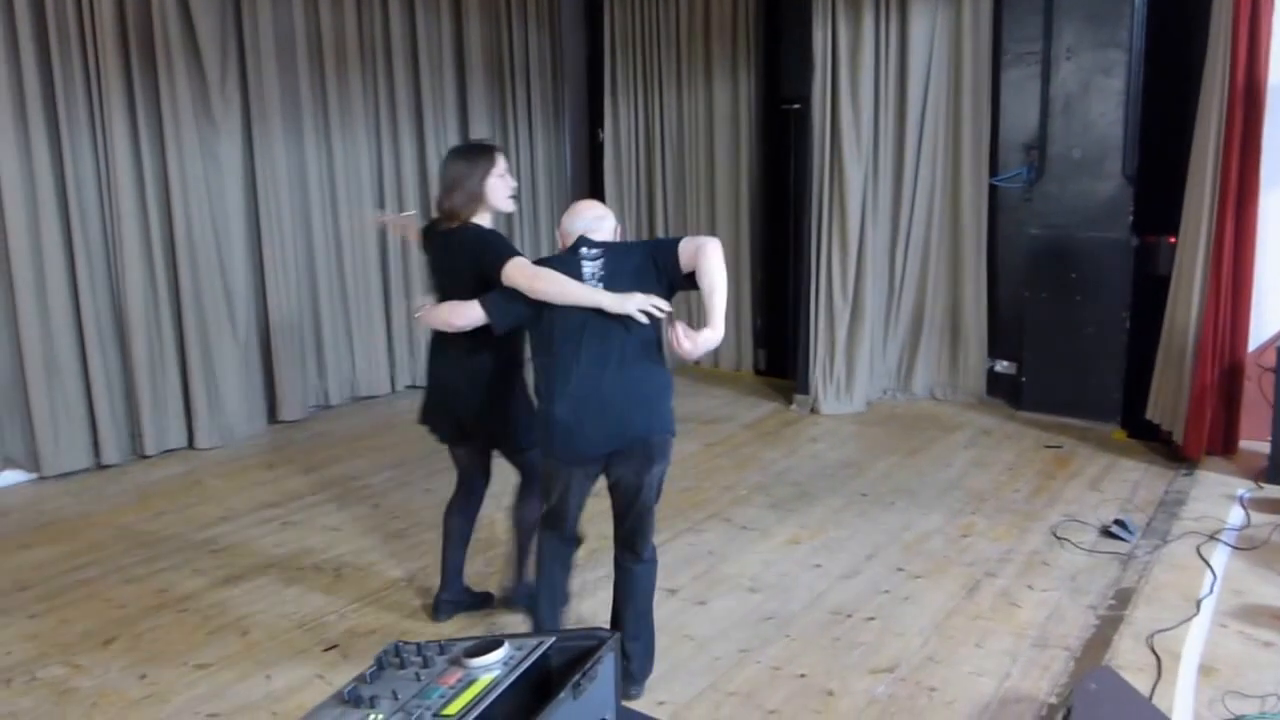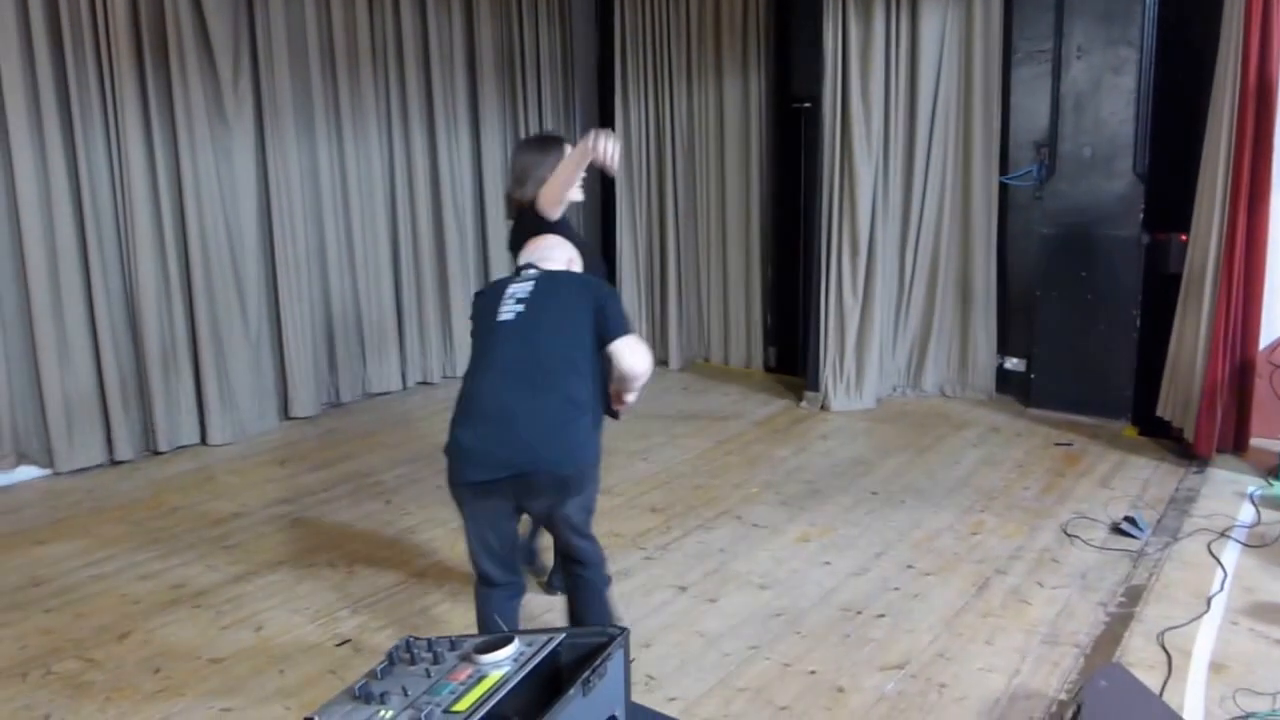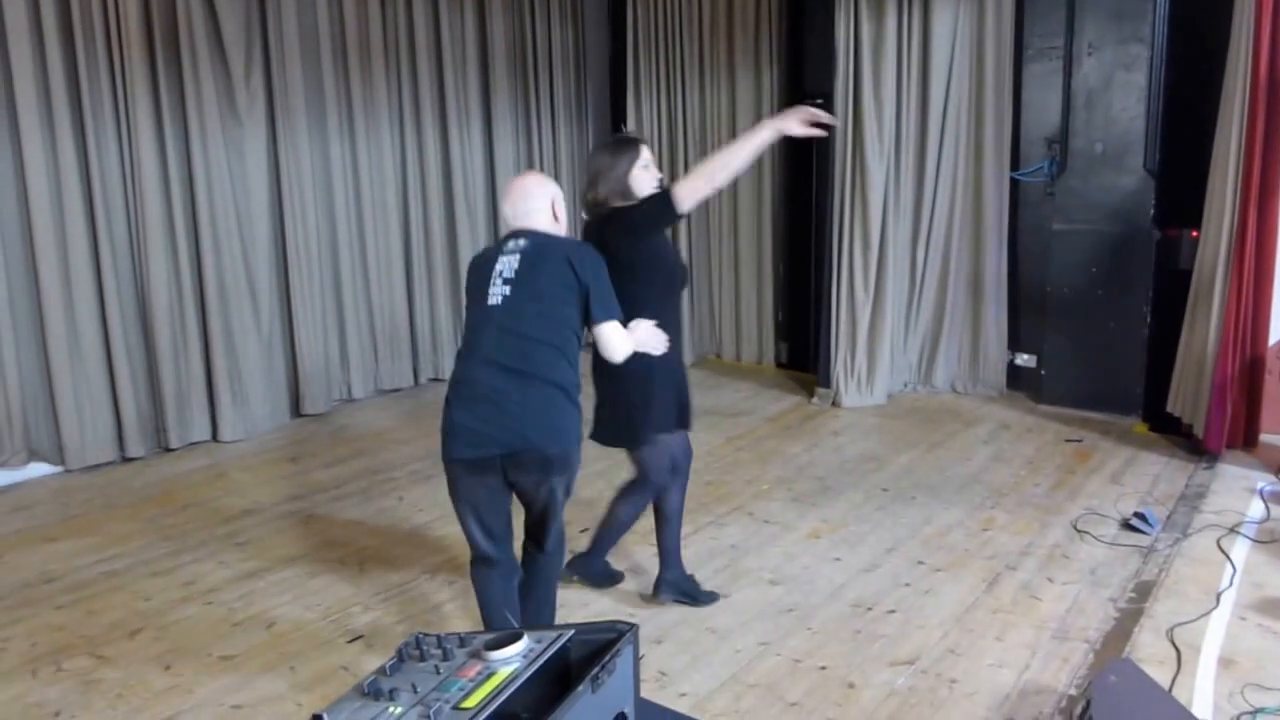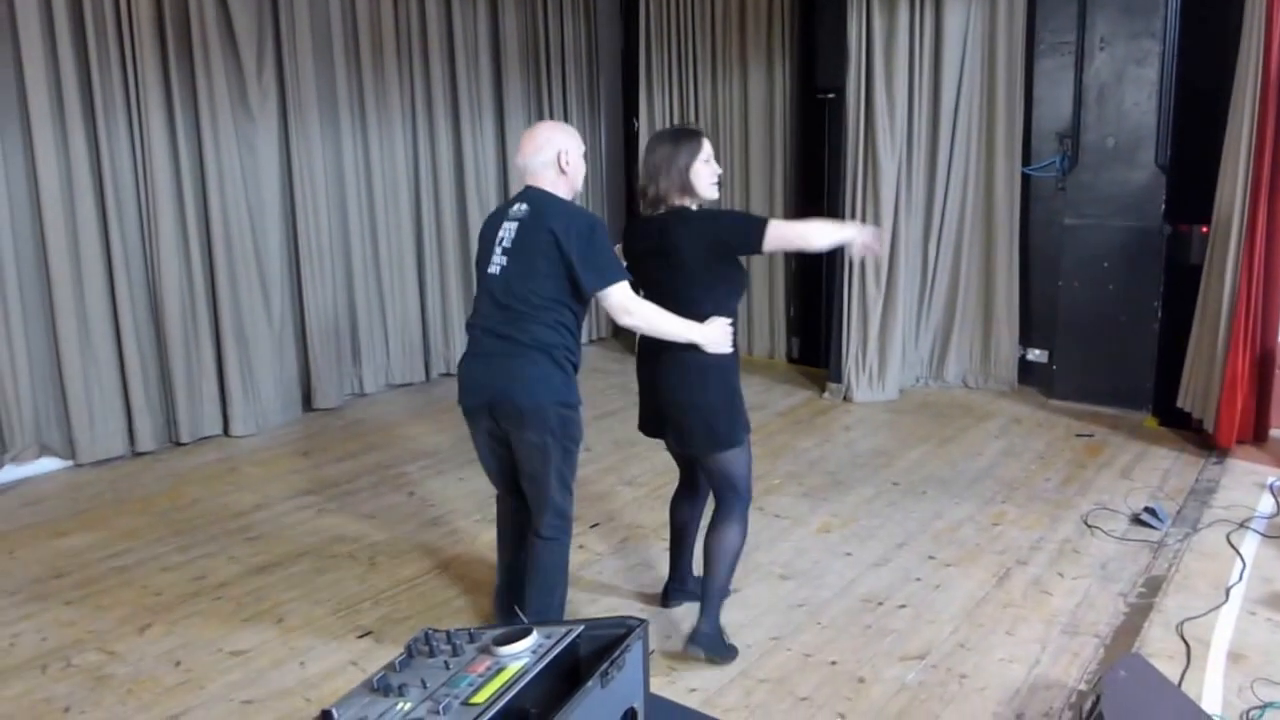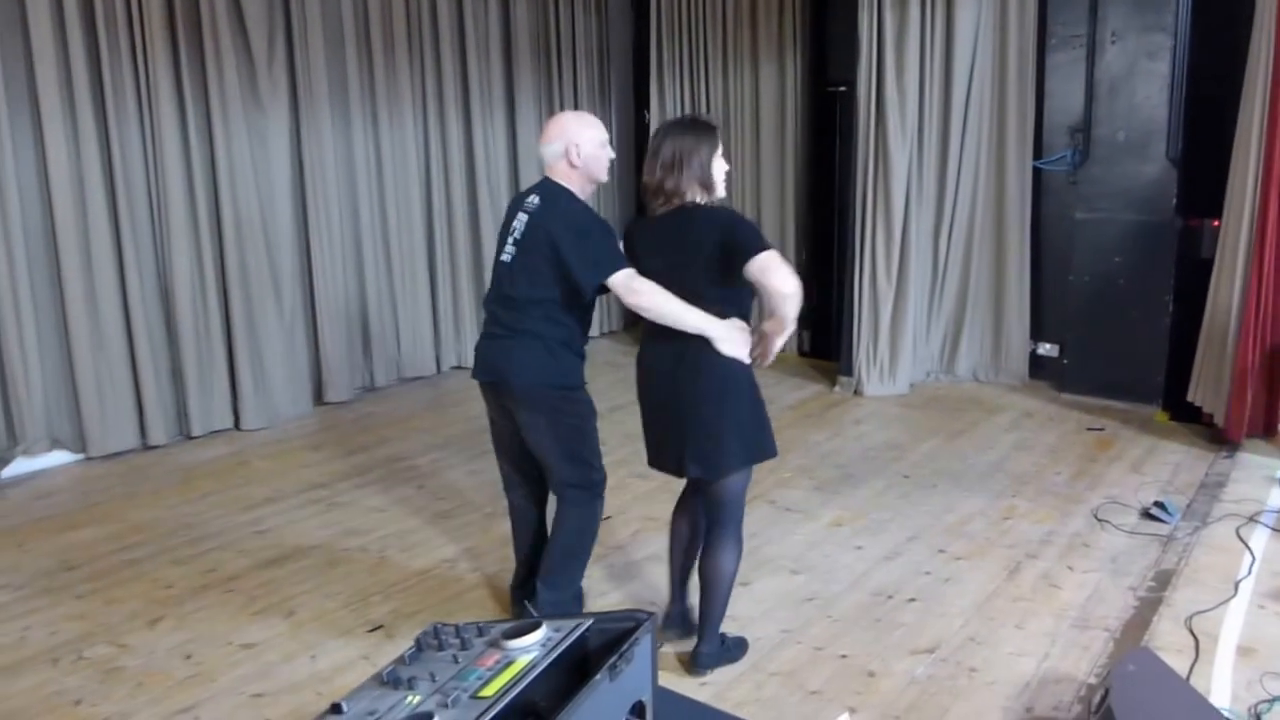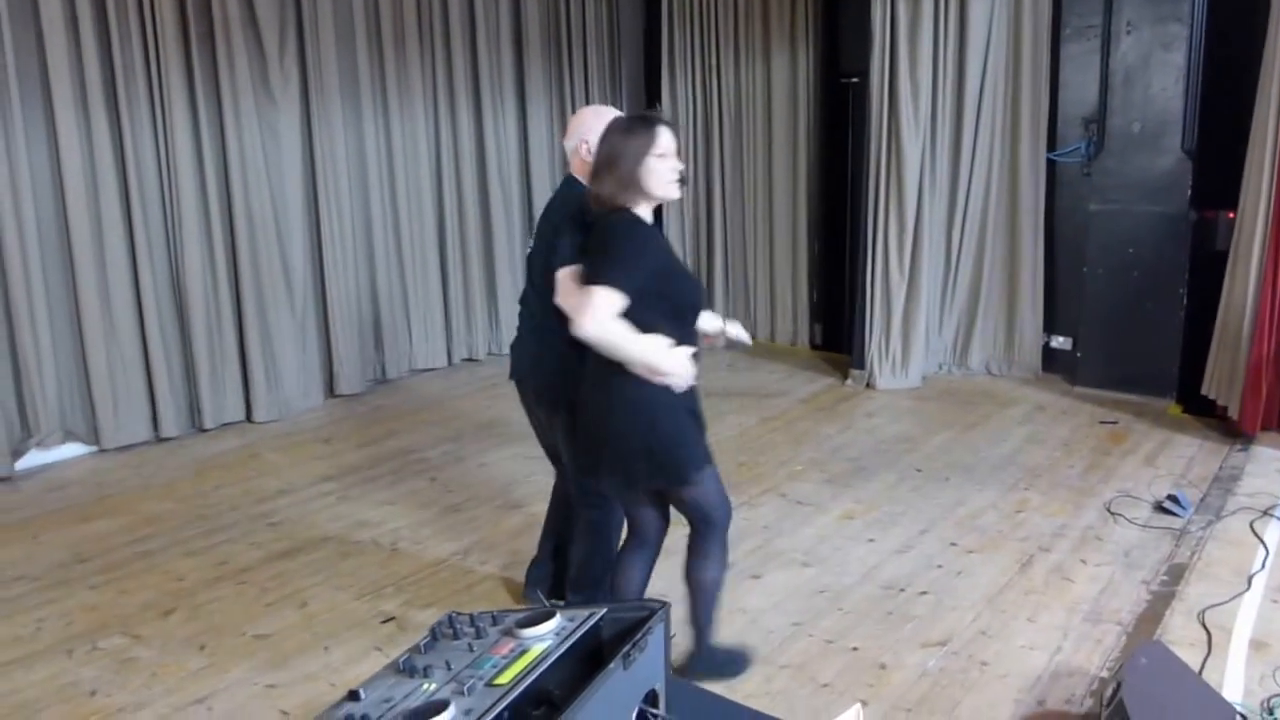
dt=0.4s
person 1, frame 1
left shoulder: (442, 234)
right shoulder: (484, 245)
left elbow: (417, 232)
right elbow: (530, 278)
right wrist: (610, 300)
left hip: (451, 378)
right hip: (489, 382)
left knee: (470, 481)
right knee: (538, 473)
left ankle: (450, 591)
right ankle: (521, 584)
person 1, frame 2
left shoulder: (539, 225)
right shoulder: (538, 224)
right elbow: (553, 197)
right wrist: (587, 149)
left ankle: (526, 544)
right ankle: (564, 570)
person 1, frame 3
left shoulder: (618, 228)
right shoulder: (626, 225)
right elbow: (703, 182)
right wrist: (771, 128)
left hip: (655, 368)
right hip: (638, 372)
left knee: (675, 464)
right knee: (655, 474)
left ankle: (671, 576)
right ankle: (590, 559)
person 1, frame 4
left shoulder: (642, 232)
right shoulder: (708, 227)
right elbow: (801, 234)
right wrist: (852, 231)
left hip: (663, 370)
right hip: (700, 376)
left knee: (695, 477)
right knee: (734, 496)
left ankle: (681, 580)
right ankle: (706, 626)
person 1, frame 5
left shoulder: (640, 233)
right shoulder: (722, 225)
right elbow: (782, 285)
right wrist: (776, 332)
left hip: (659, 377)
right hip: (715, 383)
left knee: (697, 490)
right knee: (725, 514)
left ankle: (676, 611)
right ankle: (709, 643)
person 1, frame 6
left shoulder: (619, 228)
right shoulder: (633, 236)
right elbow: (590, 320)
left wrist: (716, 324)
right wrist: (661, 363)
left hip: (615, 403)
right hip: (644, 406)
left knee: (646, 527)
right knee: (712, 515)
right ankle: (702, 651)
person 2, frame 1
left shoulder: (541, 274)
right shoulder: (647, 256)
left elbow: (464, 316)
right elbow: (706, 248)
left wrist: (429, 315)
right wrist: (714, 327)
left hip: (571, 428)
right hip: (643, 424)
left knee: (557, 530)
right knee: (635, 543)
right ankle: (631, 668)
person 2, frame 2
left shoulder: (491, 297)
right shoulder: (589, 291)
right elbow: (635, 364)
right wrist: (626, 390)
left hip: (476, 458)
right hip: (560, 456)
left knee: (496, 580)
right knee: (580, 556)
person 2, frame 3
left shoulder: (481, 265)
right shoulder: (579, 257)
right elbow: (614, 350)
right wrist: (638, 336)
left hip: (468, 429)
right hip: (546, 430)
left knee: (490, 556)
right knee: (545, 540)
person 2, frame 4
left shoulder: (497, 221)
right shoulder: (576, 225)
right elbow: (625, 310)
left wrist: (601, 262)
right wrist: (700, 334)
left hip: (478, 383)
right hip: (539, 390)
left knee: (512, 496)
right knee: (550, 515)
left ankle: (510, 612)
person 2, frame 5
left shoulder: (526, 204)
right shoulder: (575, 220)
right elbow: (634, 292)
left wrist: (615, 254)
right wrist: (715, 329)
left hip: (496, 365)
right hip: (544, 375)
left knee: (524, 486)
right knee: (581, 487)
left ankle: (528, 594)
right ankle: (555, 606)
person 2, frame 6
left shoulder: (575, 203)
right shoulder: (575, 211)
left hip: (540, 365)
right hip: (560, 371)
left knee: (575, 476)
right knee: (597, 487)
left ankle: (546, 582)
right ankle: (586, 603)
